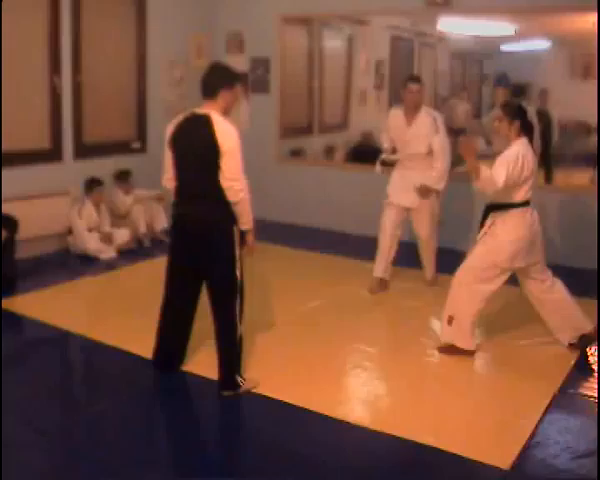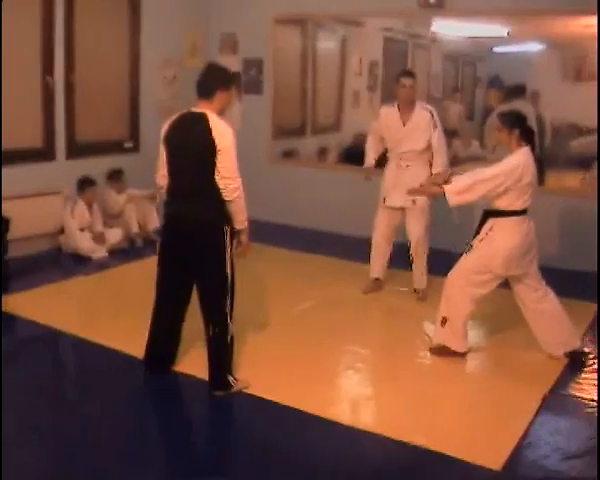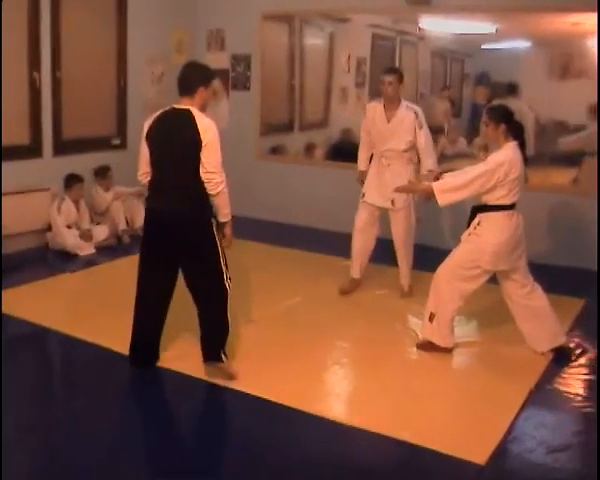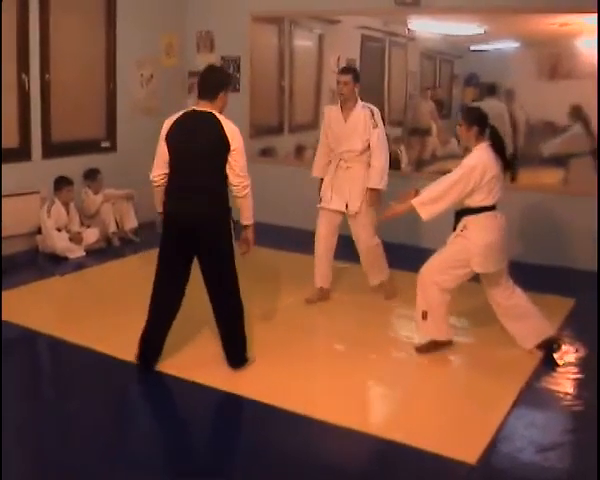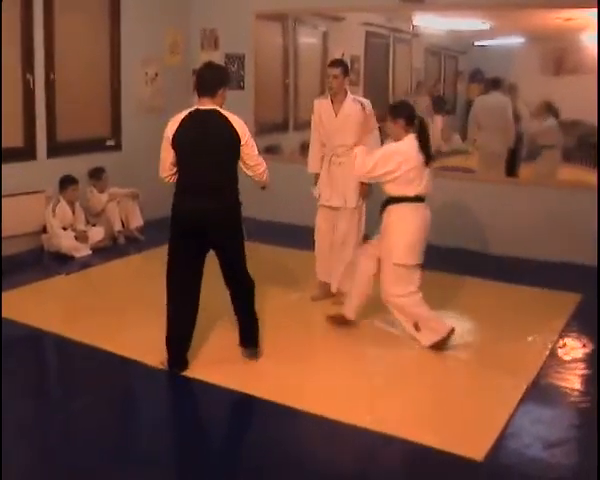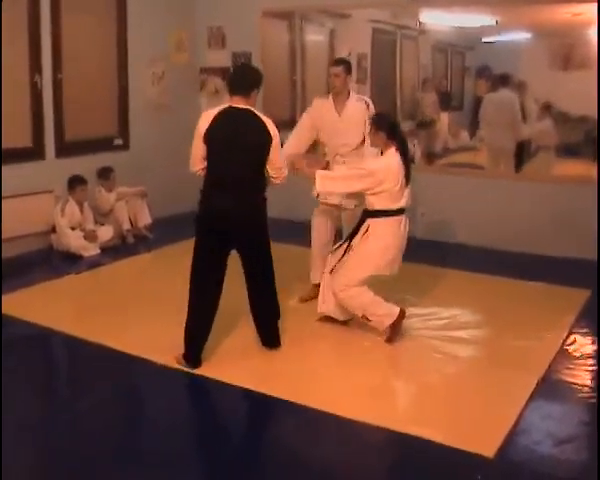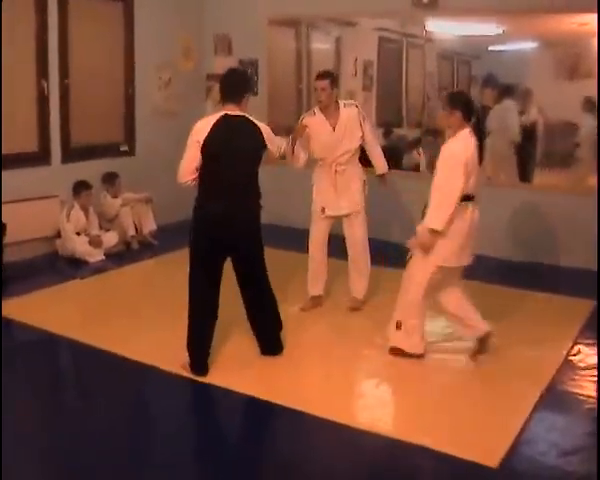
dt=0.4s
person 1, frame 1
left shoulder: (177, 127)
right shoulder: (224, 129)
left elbow: (169, 179)
right elbow: (235, 186)
right wrist: (247, 226)
left hip: (184, 219)
right hip: (217, 223)
left knee: (179, 292)
right knee: (226, 299)
left ankle: (166, 359)
right ankle: (230, 378)
person 1, frame 2
left shoulder: (172, 126)
right shoulder: (220, 129)
left elbow: (163, 178)
right elbow: (230, 185)
right wrist: (242, 226)
left hip: (176, 217)
right hip: (209, 222)
left knee: (171, 291)
right knee: (217, 298)
left ankle: (158, 359)
right ankle: (221, 378)
person 1, frame 3
left shoulder: (154, 123)
right shoulder: (205, 126)
left elbow: (144, 174)
right elbow: (214, 180)
right wrist: (225, 220)
left hip: (159, 212)
right hip: (193, 214)
left knee: (153, 285)
right knee: (211, 285)
left ankle: (142, 354)
right ankle: (214, 355)
person 1, frame 4
left shoulder: (172, 125)
right shoulder: (228, 130)
left elbow: (159, 174)
right elbow: (240, 183)
left wrist: (163, 208)
right wrist: (248, 223)
left hip: (176, 213)
right hip: (212, 216)
left knee: (167, 284)
right knee: (224, 287)
left ankle: (148, 353)
right ankle: (236, 355)
person 1, frame 5
left shoulder: (177, 123)
right shoulder: (235, 125)
left elbow: (167, 172)
right elbow: (258, 171)
right wrist: (263, 181)
left hip: (187, 211)
right hip: (224, 211)
left knee: (182, 284)
right knee: (238, 275)
left ankle: (177, 357)
right ankle: (250, 343)
person 1, frame 6
left shoulder: (209, 119)
right shoulder: (265, 125)
left elbow: (196, 165)
right elbow: (279, 175)
left hip: (214, 207)
right hip: (250, 209)
left knee: (205, 279)
right knee: (260, 273)
left ankle: (192, 352)
right ankle: (270, 335)
person 1, frame 7
left shoulder: (204, 127)
right shoulder: (258, 130)
left elbow: (186, 176)
right elbow: (278, 148)
left hip: (209, 216)
right hip: (245, 216)
left knee: (203, 287)
right knee: (254, 279)
left ankle: (198, 360)
right ankle: (271, 342)
person 2, frame 1
left shoulder: (515, 154)
right shoulder: (523, 149)
left elbow: (494, 186)
right elbow: (501, 180)
left wrist: (473, 163)
right wrist: (477, 167)
left hip: (508, 226)
right hip: (523, 222)
left knee: (467, 279)
right knee: (540, 280)
left ankle: (459, 340)
right ankle: (578, 331)
person 2, frame 2
left shoulder: (516, 164)
right shoulder: (524, 159)
left elbow: (478, 184)
right elbow: (484, 175)
left wrist: (435, 190)
right wrist: (447, 181)
left hip: (503, 234)
right hip: (519, 231)
left knee: (459, 282)
right knee: (534, 290)
left ankle: (452, 342)
right ankle: (566, 344)
person 2, frame 3
left shoulder: (503, 159)
right shoulder: (511, 153)
left elbow: (469, 182)
right elbow: (473, 173)
left wrist: (424, 188)
right wrist: (436, 179)
left hip: (491, 229)
right hip: (508, 226)
left knee: (447, 278)
right knee: (521, 286)
left ankle: (438, 338)
right ankle: (551, 340)
person 2, frame 4
left shoulder: (476, 161)
right shoulder: (489, 154)
left elbow: (447, 190)
right elbow: (452, 183)
left wrist: (405, 206)
right wrist: (418, 196)
left hip: (476, 230)
right hip: (490, 226)
left knee: (431, 278)
right knee: (502, 288)
left ankle: (437, 336)
right ankle: (543, 337)
person 2, frame 5
left shoulder: (399, 151)
right shoulder: (416, 147)
left elbow: (363, 169)
right elbow: (382, 163)
left wrist: (359, 145)
left hip: (404, 218)
right hip: (404, 216)
left knee: (398, 289)
right knee: (367, 259)
left ankle: (437, 331)
right ankle: (349, 313)
person 2, frame 6
left shoulder: (380, 166)
right shoulder: (396, 158)
left elbow: (345, 178)
right elbow: (357, 175)
left wrist: (311, 172)
right wrist: (325, 171)
left hip: (381, 230)
right hip: (387, 225)
left knee: (346, 283)
right knee: (337, 263)
left ankle: (389, 317)
right ankle: (336, 312)
person 2, frame 7
left shoulder: (454, 147)
right shoulder: (469, 141)
left elbow: (446, 194)
left wrist: (430, 232)
left hip: (451, 221)
right hip: (464, 218)
left knee: (415, 283)
right knee: (445, 285)
left ankle: (408, 343)
right ankle: (479, 331)
person 3, frame 1
left shoulder: (432, 118)
right shoulder: (394, 115)
left elbow: (442, 154)
left wrist: (434, 184)
left hip: (425, 178)
right hip: (400, 175)
left knee: (426, 232)
right knee: (388, 228)
left ankle: (430, 274)
right ankle: (381, 276)
person 3, frame 2
left shoulder: (428, 114)
right shoulder: (385, 113)
left elbow: (439, 148)
right elbow: (374, 139)
right wrist: (369, 162)
left hip: (419, 176)
right hip: (393, 174)
left knee: (418, 235)
right knee: (382, 230)
left ankle: (420, 284)
right ankle: (377, 277)
person 3, frame 3
left shoulder: (413, 113)
right shoulder: (372, 109)
left elbow: (426, 148)
right wrist: (362, 168)
left hip: (401, 174)
right hip: (376, 173)
left knee: (403, 233)
right knee: (362, 225)
left ankle: (405, 281)
right ankle: (355, 277)
person 3, frame 4
left shoulder: (369, 113)
right shoulder: (329, 112)
left elbow: (380, 150)
left wrist: (375, 185)
right wrist: (320, 175)
left hip: (359, 178)
right hip: (334, 177)
left knee: (365, 236)
right knee: (324, 234)
left ankle: (383, 278)
right ankle: (322, 286)
person 3, frame 5
left shoulder: (361, 106)
right shoulder: (319, 105)
left elbow: (371, 145)
right elbow: (316, 142)
right wrist: (315, 172)
left hip: (352, 174)
right hip: (328, 173)
left knee: (346, 233)
right knee: (323, 231)
left ankle: (342, 286)
right ankle: (326, 283)
person 3, frame 6
left shoulder: (363, 105)
right shoulder: (319, 105)
left elbow: (371, 143)
right elbow: (301, 135)
right wrist: (283, 157)
right hip: (329, 171)
right knee: (320, 229)
right ankle: (317, 283)
person 3, frame 7
left shoulder: (354, 112)
right shoulder: (309, 120)
left elbow: (370, 142)
right elbow: (299, 160)
left wrist: (381, 169)
right wrist: (296, 141)
left hip: (351, 178)
right hip: (324, 181)
left knee: (357, 240)
right knee: (317, 240)
left ankle: (358, 293)
right ankle: (316, 293)
